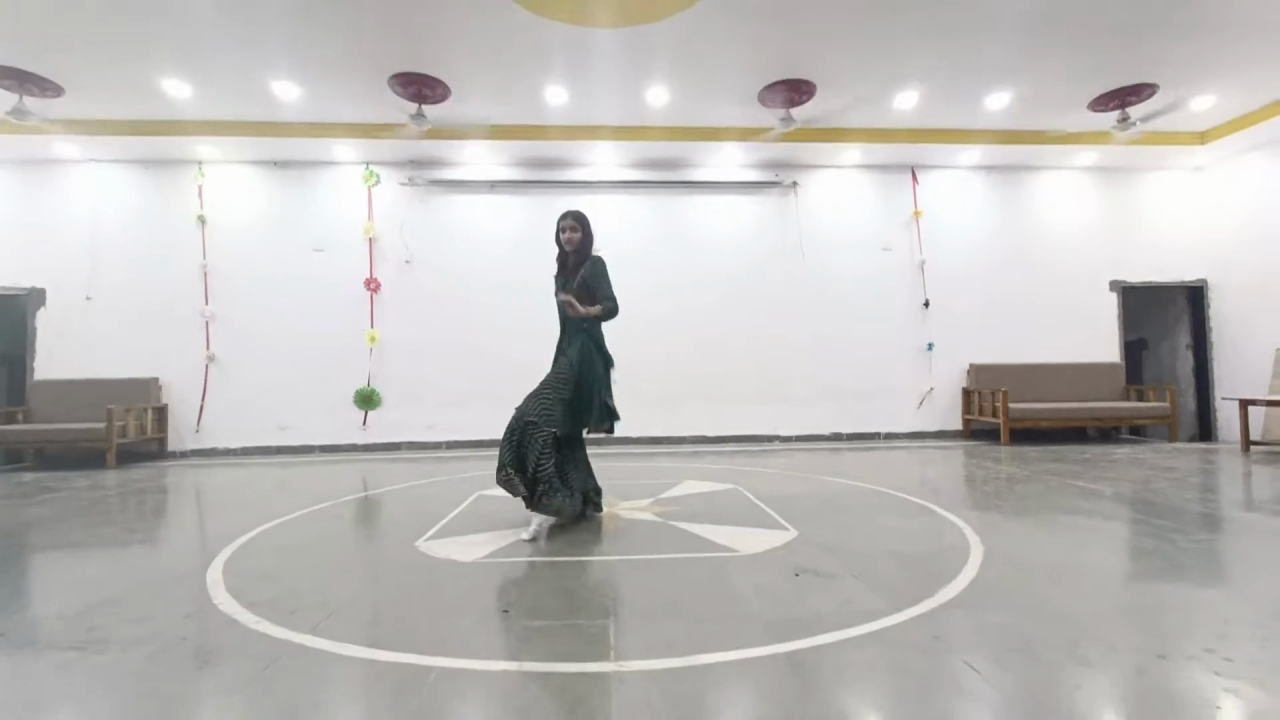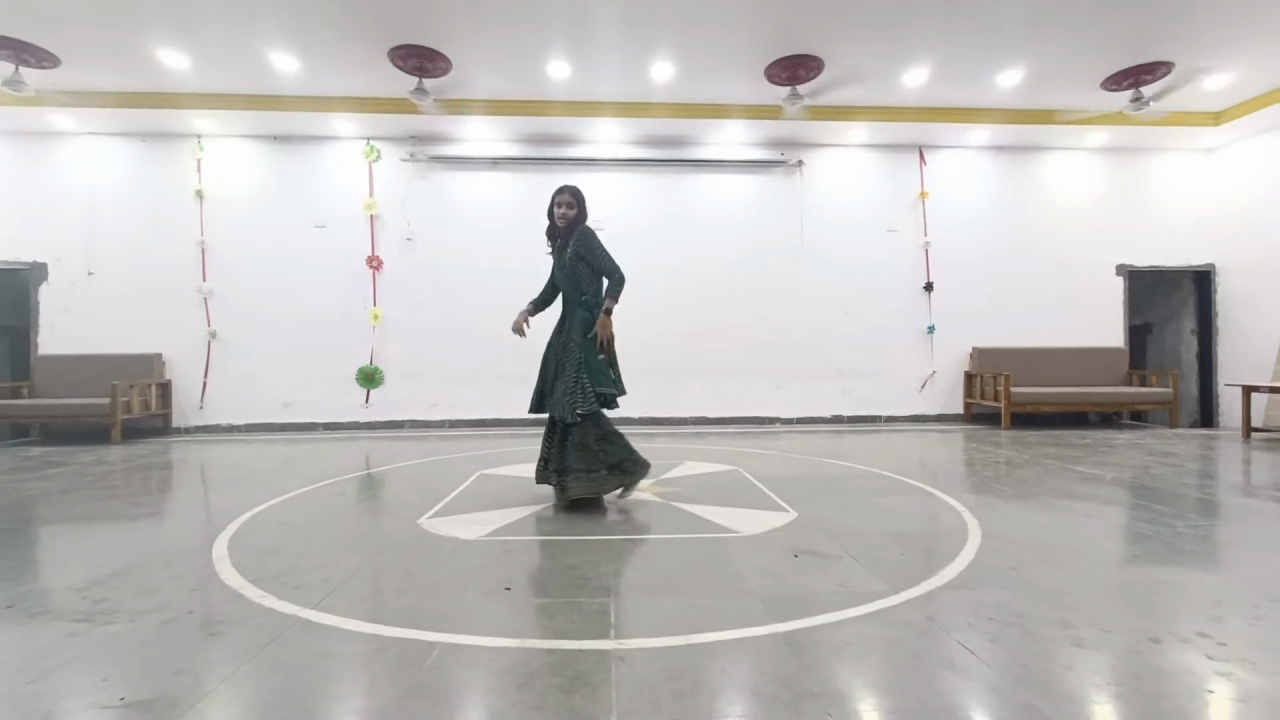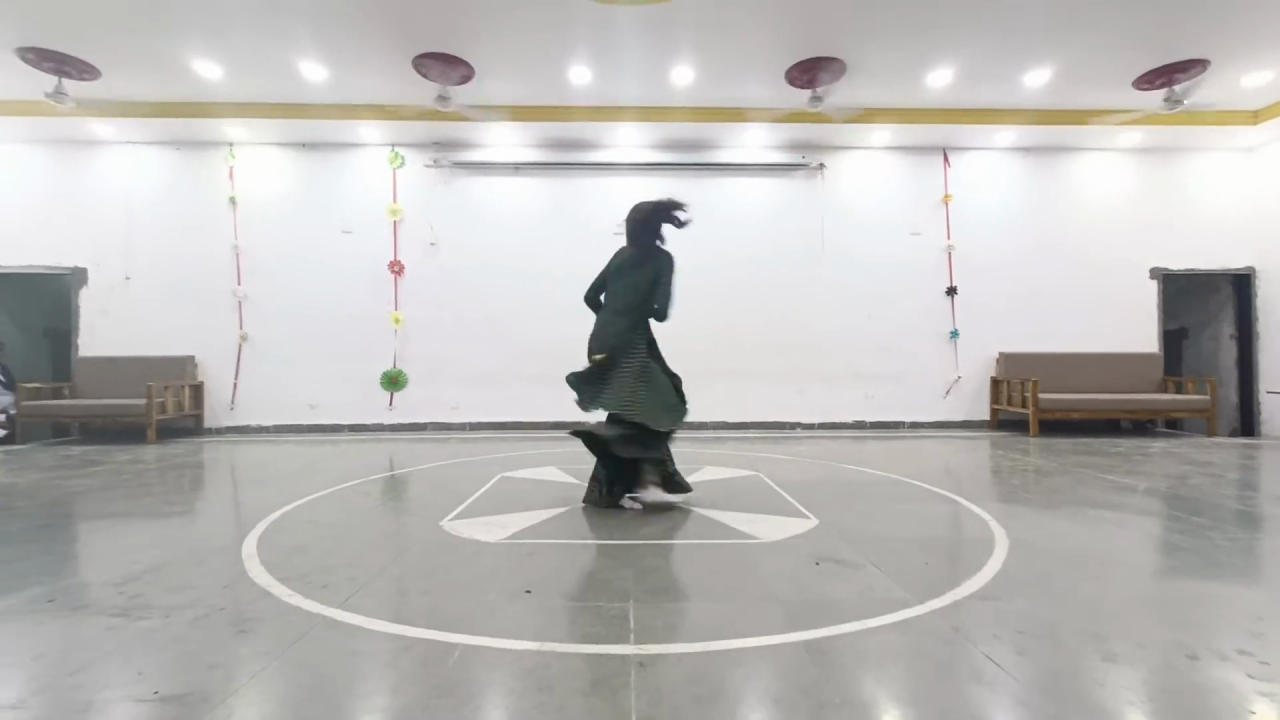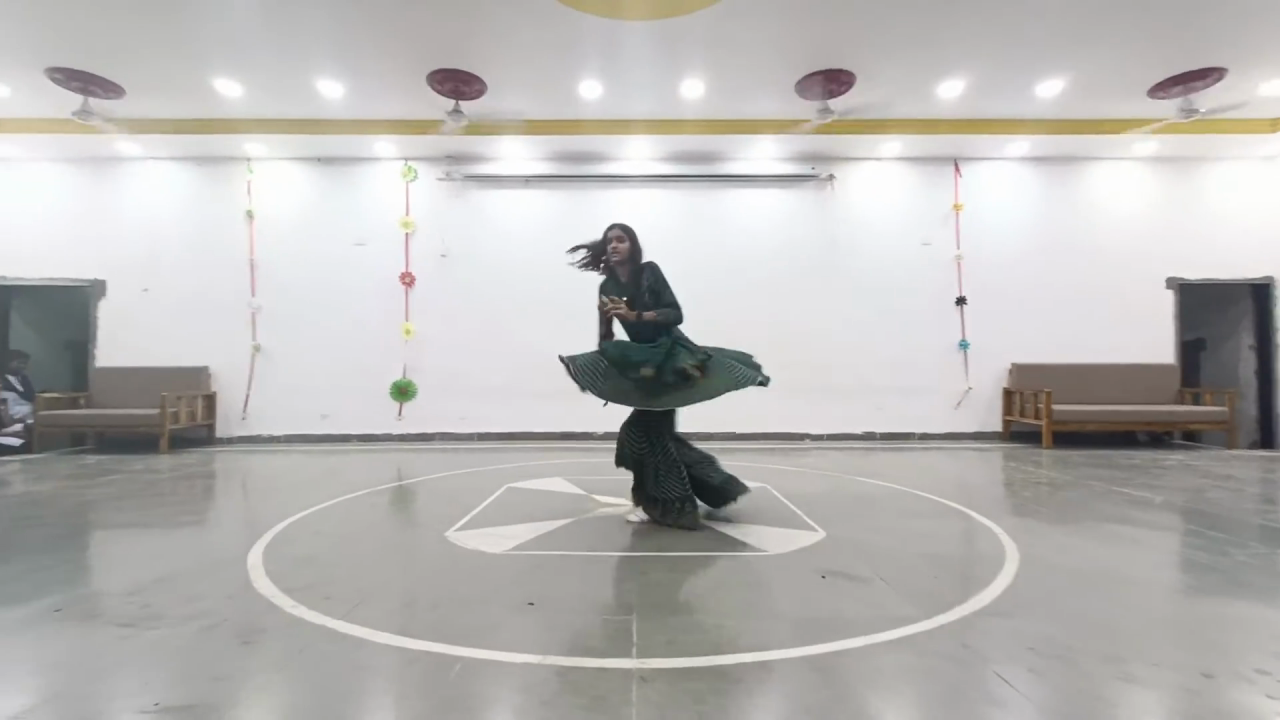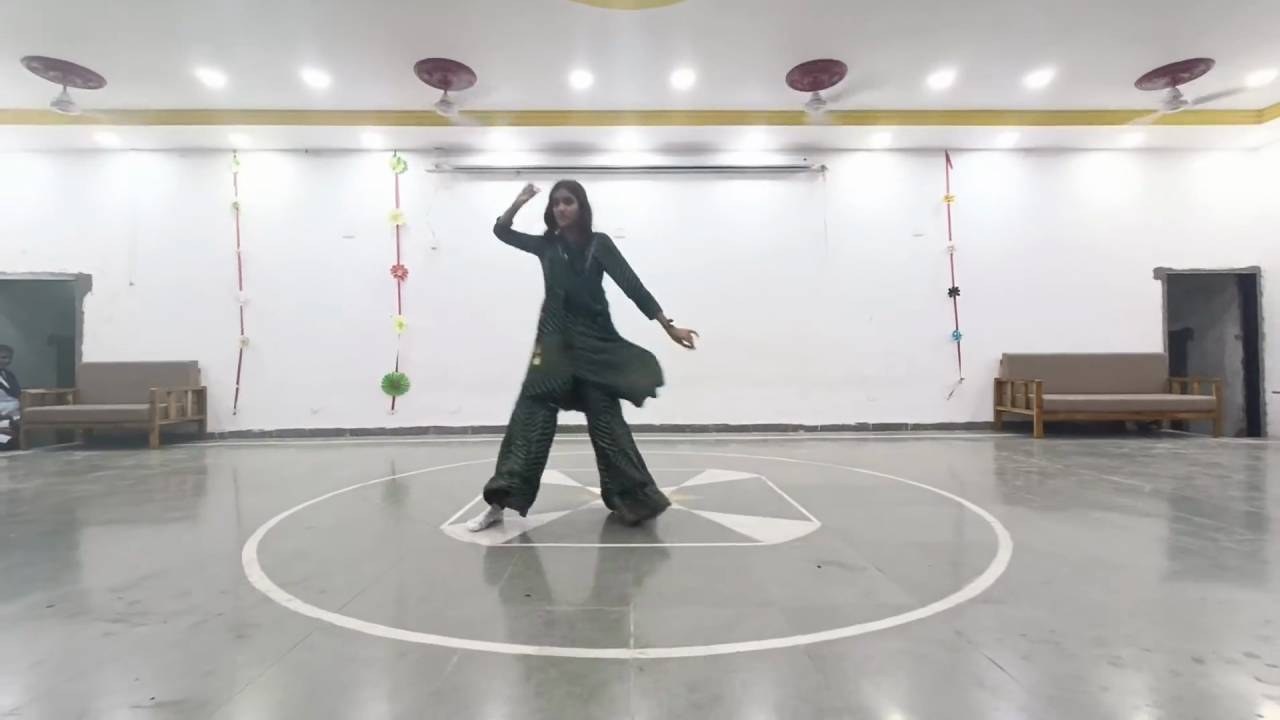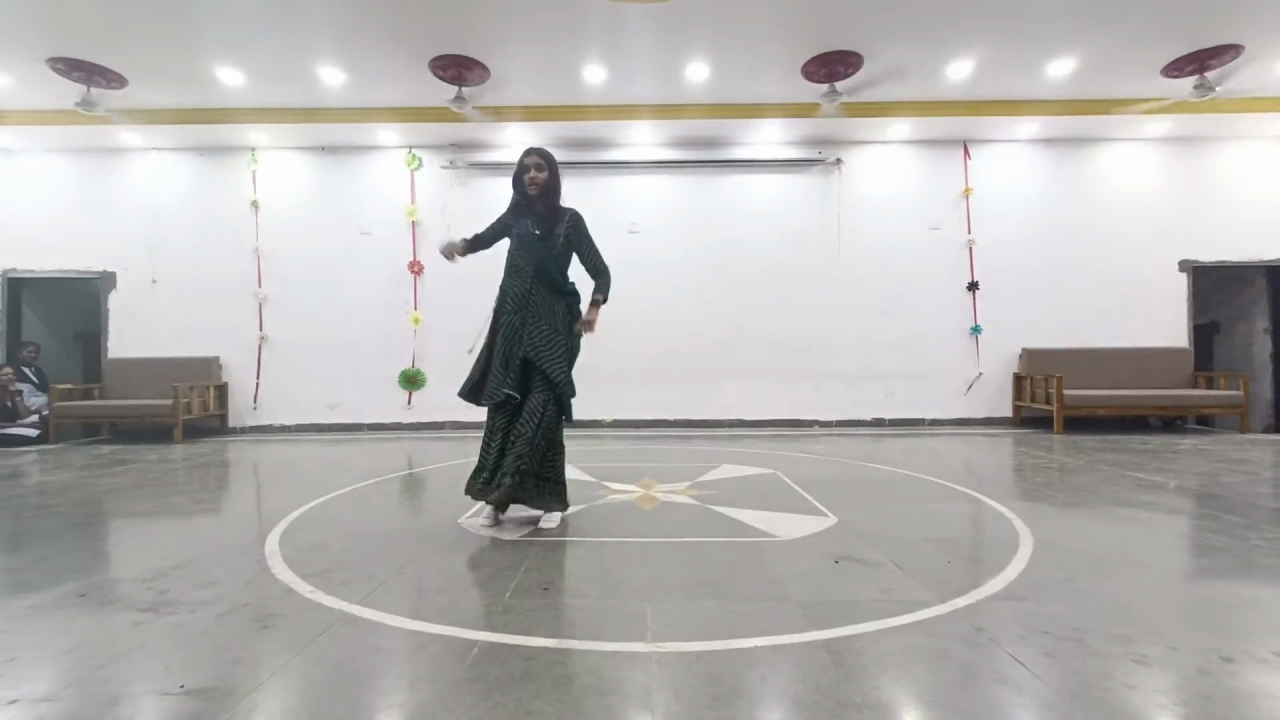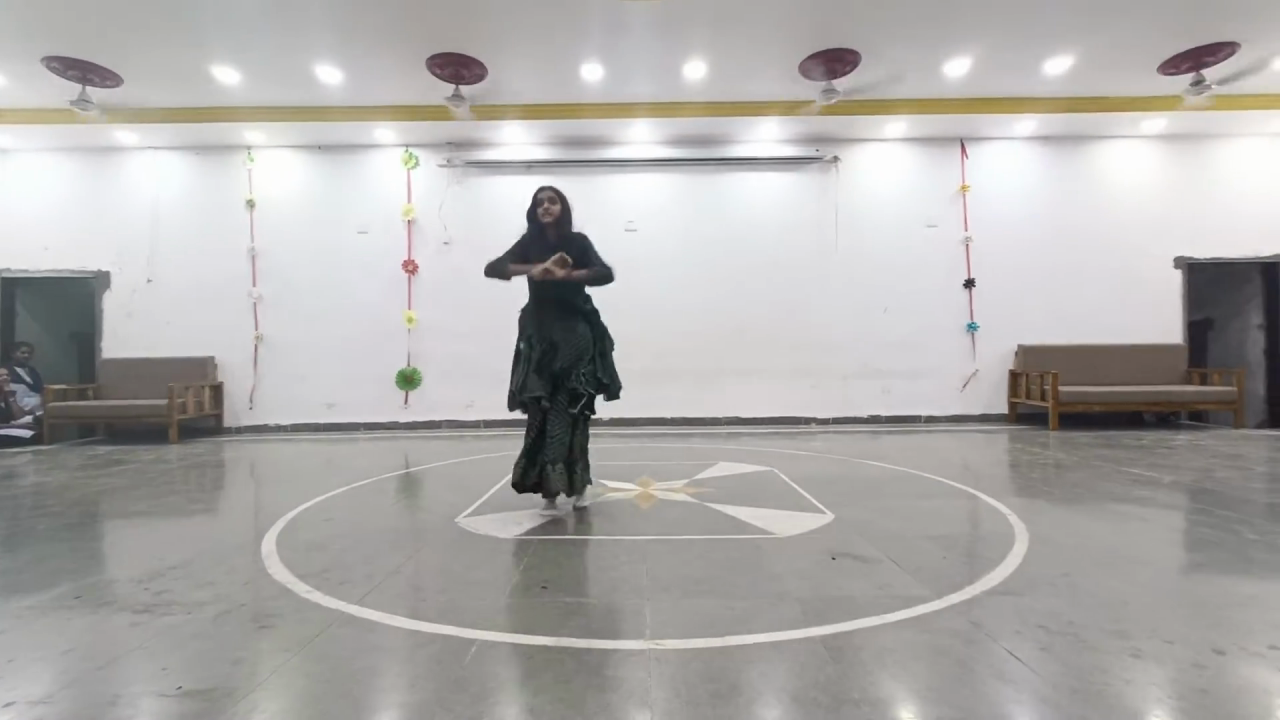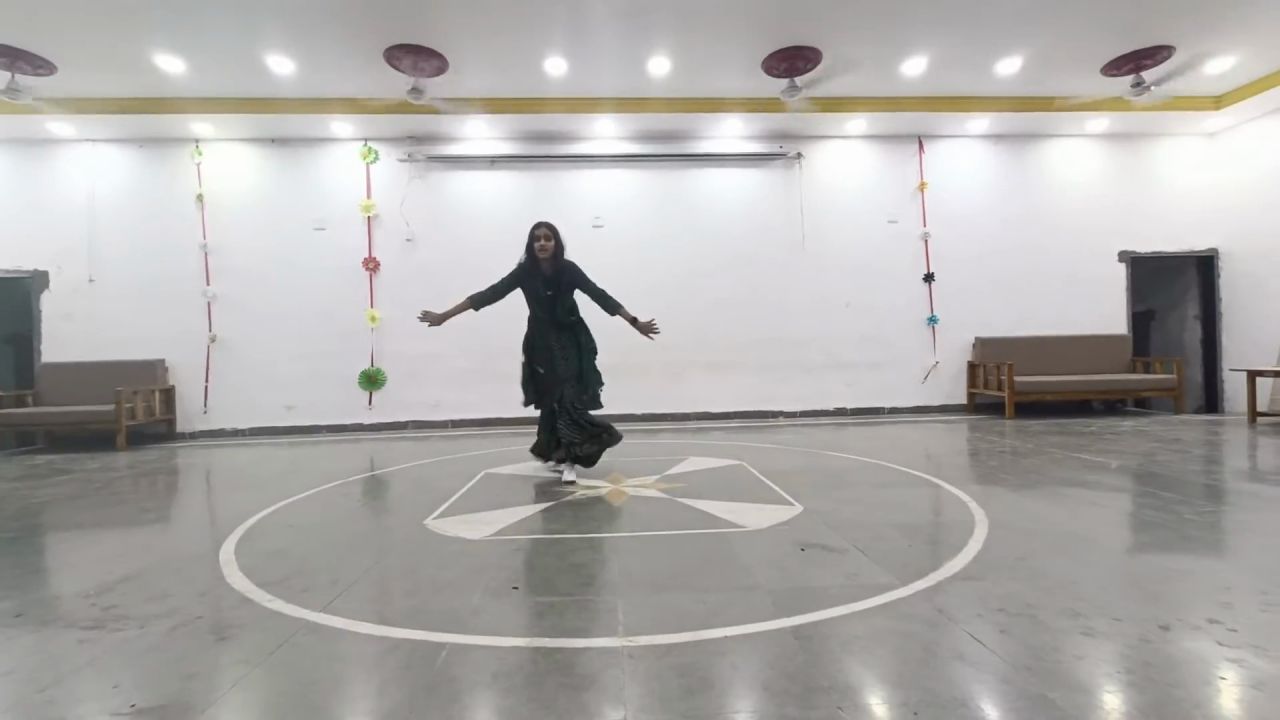
dt=0.5s
person 1, frame 1
left shoulder: (595, 266)
right shoulder: (565, 271)
left elbow: (610, 307)
left wrist: (584, 312)
left hip: (583, 357)
right hip: (567, 354)
left knee: (539, 421)
right knee: (560, 429)
left ankle: (547, 506)
right ankle: (581, 501)
person 1, frame 2
left shoulder: (583, 236)
right shoulder: (559, 245)
left elbow: (616, 277)
right elbow: (552, 289)
left wrist: (605, 315)
right wrist: (527, 311)
left hip: (587, 328)
right hip: (567, 328)
left knee: (582, 404)
right knee: (560, 405)
left ankle: (624, 471)
right ankle: (572, 480)
person 1, frame 3
left shoulder: (621, 256)
right shoulder: (661, 259)
left elbow: (591, 297)
right elbow: (661, 313)
left hip: (608, 341)
right hip: (630, 344)
left knee: (625, 413)
right knee: (657, 411)
left ankle: (609, 489)
right ankle: (648, 481)
person 1, frame 4
left shoulder: (650, 272)
right shoulder: (608, 287)
left elbow: (676, 314)
right elbow: (605, 346)
left wrist: (634, 317)
right wrist: (607, 316)
left hip: (671, 358)
right hip: (647, 361)
left knee: (640, 431)
right knee: (656, 432)
left ankle: (666, 505)
right ankle: (717, 488)
person 1, frame 5
left shoulder: (599, 244)
right shoulder: (548, 244)
left elbow: (632, 285)
right elbow: (501, 231)
left wrist: (668, 325)
right wrist: (521, 201)
left hip: (593, 341)
right hip: (553, 339)
left knee: (605, 419)
right knee: (529, 415)
left ankle: (631, 498)
right ankle: (499, 501)
person 1, frame 6
left shoulder: (568, 219)
right shoulder: (514, 217)
left elbow: (599, 271)
right elbow: (478, 241)
left wrist: (594, 308)
right wrist: (456, 247)
left hip: (553, 321)
right hip: (512, 317)
left knee: (543, 405)
right knee: (503, 403)
left ankle: (550, 499)
right ankle: (496, 495)
person 1, frame 7
left shoulder: (577, 242)
right shoulder: (530, 243)
left elbow: (605, 275)
right elbow: (490, 269)
left wrist: (565, 276)
right wrist: (533, 271)
left hip: (577, 331)
right hip: (539, 332)
left knee: (570, 404)
right knee: (538, 405)
left ankle: (571, 480)
right ankle: (550, 484)
person 1, frame 8
left shoulder: (569, 270)
right shoulder: (525, 272)
left elbow: (599, 295)
right elbow: (490, 294)
left wrist: (634, 322)
right wrist: (445, 316)
left hip: (569, 341)
right hip: (540, 343)
left knee: (569, 399)
right knee: (549, 401)
left ankle: (570, 460)
right ankle: (559, 454)
